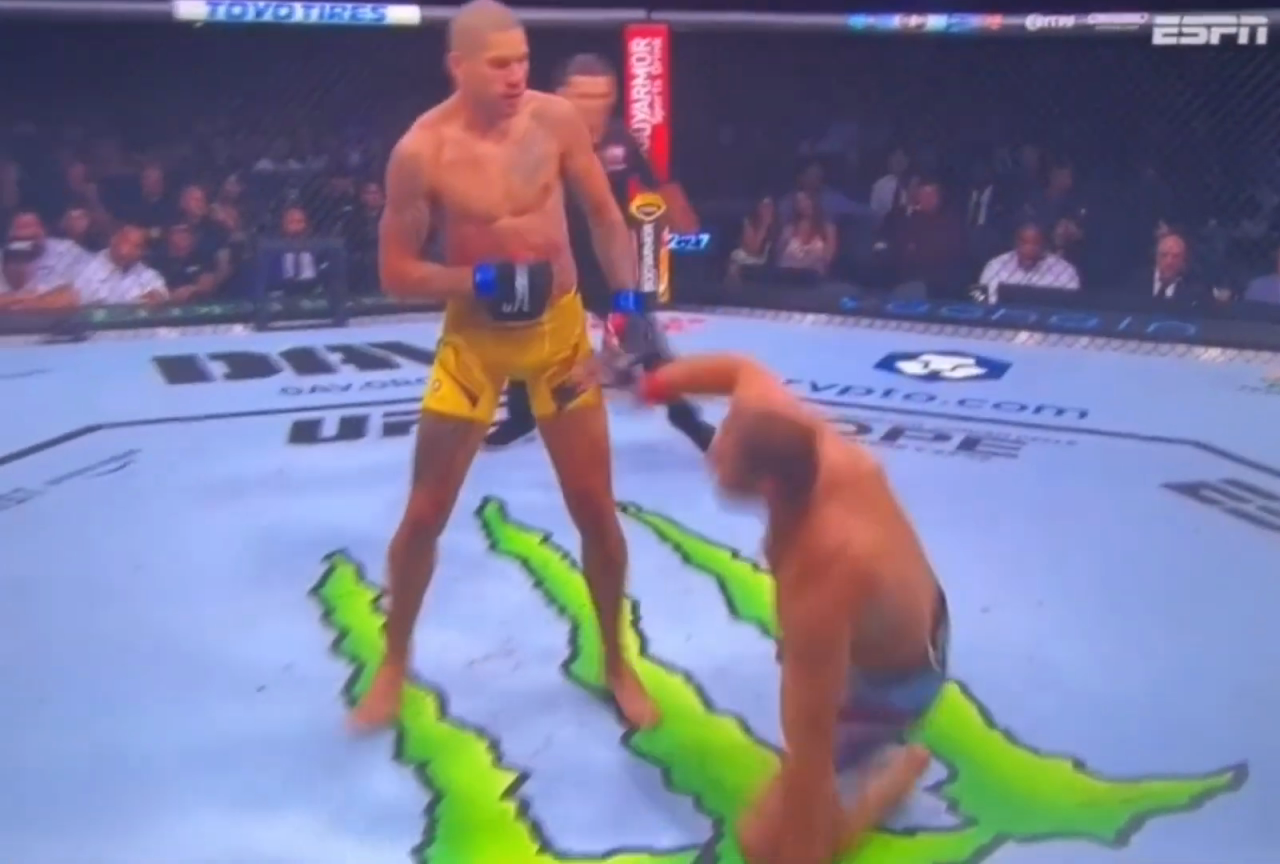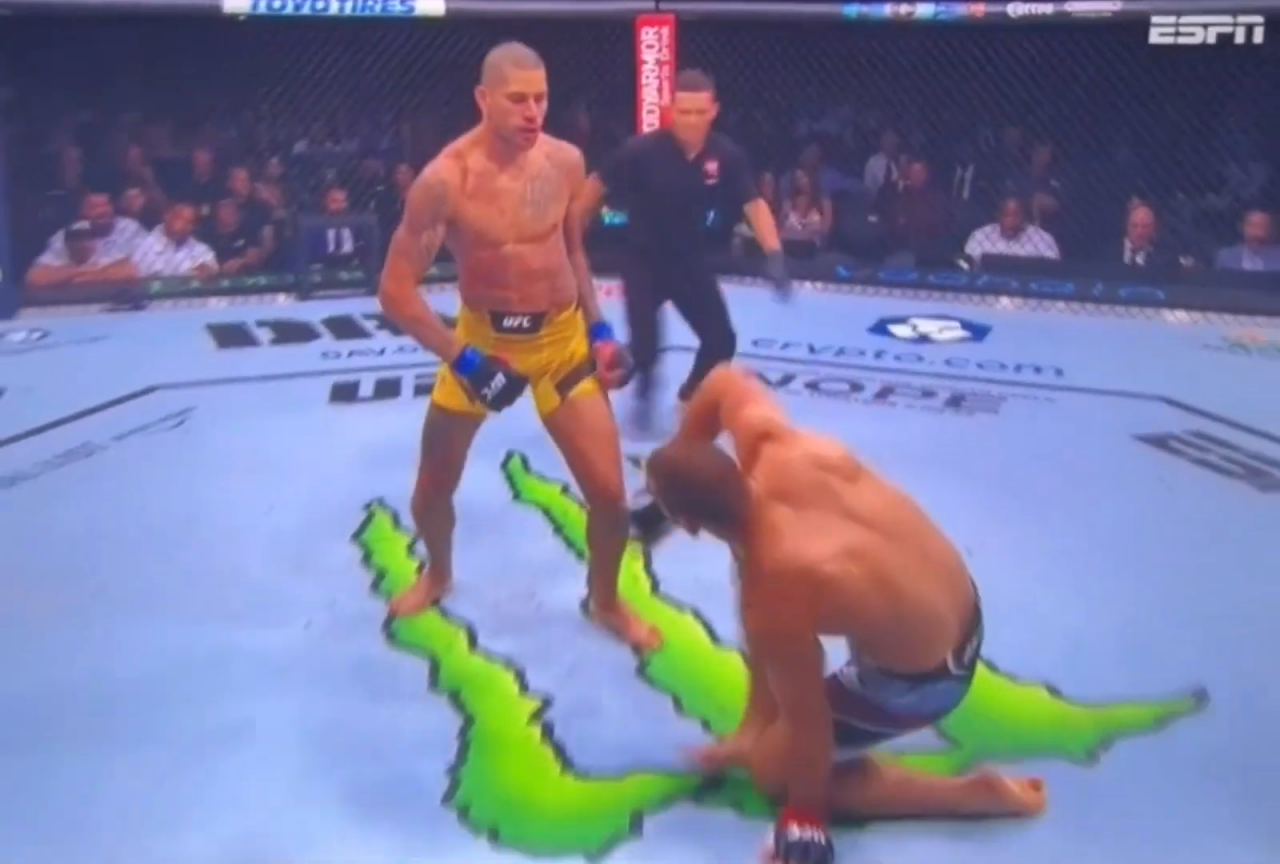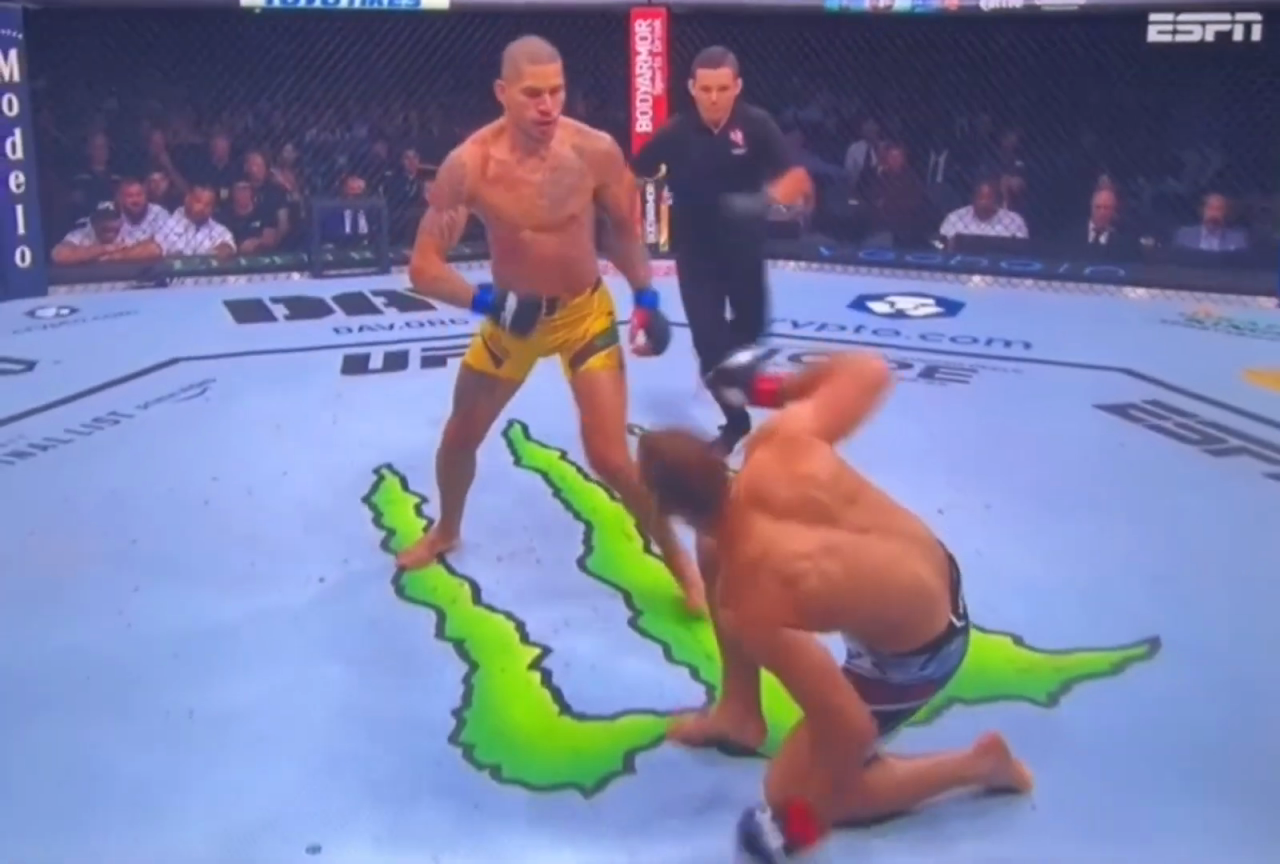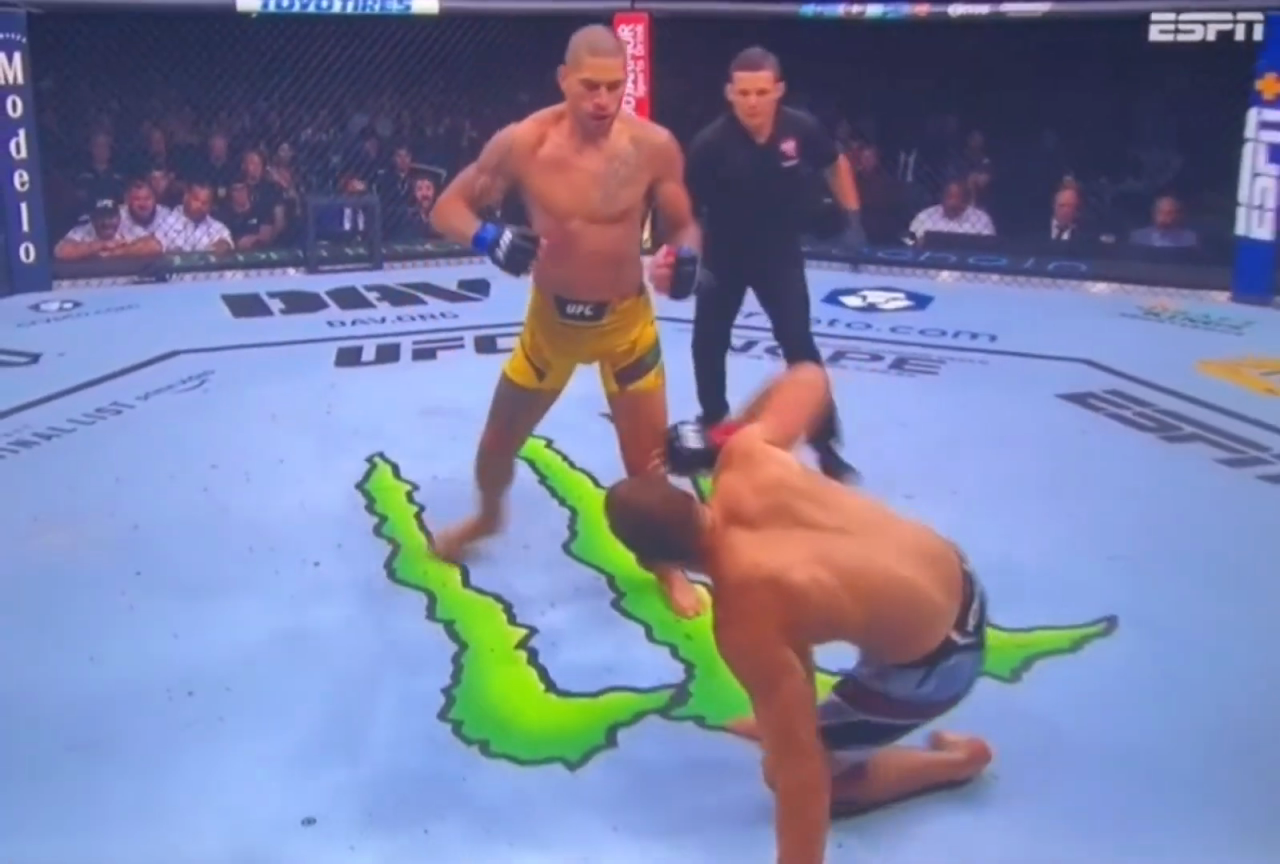
dt=0.5s
person 1, frame 1
left shoulder: (557, 118)
right shoulder: (421, 152)
left elbow: (604, 215)
right elbow: (397, 272)
left wrist: (628, 301)
right wrist: (486, 282)
left hip: (560, 327)
right hip: (476, 334)
left knee: (596, 511)
right knee: (424, 517)
left ankle: (615, 663)
right ankle: (395, 660)
person 1, frame 2
left shoulder: (566, 162)
right shoulder: (445, 179)
right elbow: (396, 291)
left wrist: (600, 330)
right wrist: (464, 362)
left hip: (560, 336)
right hip: (483, 341)
left knee: (609, 491)
right knee: (432, 489)
left ankle: (606, 599)
right ankle: (438, 574)
person 1, frame 3
left shoulder: (596, 151)
right shoulder: (468, 164)
left elbow: (626, 228)
right elbow: (423, 268)
left wrist: (648, 299)
right wrist: (488, 301)
left hip: (584, 313)
right hip: (511, 317)
left knee: (611, 457)
right knee: (459, 438)
left ankle: (676, 557)
right ankle: (446, 528)
person 1, frame 4
left shoulder: (654, 147)
right shoulder: (522, 143)
left elbow: (683, 225)
right elbow: (445, 207)
left wrist: (686, 257)
right wrist: (488, 238)
left hip: (626, 321)
right hip: (550, 319)
left knee: (645, 469)
right knee: (498, 443)
left ankle: (667, 565)
right ankle: (488, 516)
person 2, frame 1
left shoulder: (818, 590)
right shoulder: (808, 440)
left elbow: (809, 746)
right elbow: (743, 372)
right wrist: (649, 384)
left hip: (896, 686)
right hip: (922, 610)
left ankle: (899, 770)
person 2, frame 2
left shoulder: (774, 605)
right shoulder: (769, 441)
left elbow: (812, 727)
right elbow: (725, 382)
left wrist: (804, 820)
right wrist: (676, 468)
left hip: (920, 683)
left knee: (775, 771)
left ankle: (975, 793)
right ankle: (757, 729)
person 2, frame 3
left shoulder: (748, 605)
right shoulder: (780, 444)
left elbow: (853, 727)
right elbow: (872, 371)
right wrist: (774, 388)
left hip: (915, 655)
left knee: (791, 790)
right knee: (711, 553)
left ankle: (978, 763)
right ankle: (740, 711)
person 2, frame 4
left shoulder: (744, 624)
right shoulder: (746, 459)
left elbow: (803, 773)
right elbow: (808, 378)
right wrist: (722, 437)
left hip: (931, 665)
right hip: (955, 580)
left knee: (785, 773)
left ankle: (955, 761)
right ankle: (800, 713)
person 3, frame 1
left shoulder: (622, 143)
left elbow: (663, 191)
left wrist: (688, 236)
left hip: (606, 267)
left ankle: (687, 420)
right ankle: (520, 418)
person 3, frame 2
left shoulder: (726, 154)
right shoulder: (640, 149)
left elbow: (754, 205)
right elbow: (597, 185)
left wrist: (774, 256)
left hip: (688, 259)
right hip: (643, 261)
left knee: (721, 340)
right knee: (646, 341)
left ankle: (695, 398)
right ankle: (644, 394)
person 3, frame 3
left shoulder: (757, 125)
right shoulder: (674, 133)
left elbow: (798, 181)
right elbow: (635, 173)
left wrist: (762, 201)
left hip: (743, 246)
right hip: (694, 249)
left knee: (751, 327)
right knee: (707, 336)
left ankle: (718, 360)
right ankle: (735, 419)
person 3, frame 4
left shoulder: (802, 129)
right shoulder: (710, 143)
left elbow: (834, 162)
left wrist: (852, 218)
left hip: (780, 255)
right hip: (723, 257)
left knee: (799, 347)
right knee: (708, 343)
left ankle: (823, 444)
right ankle: (715, 419)
